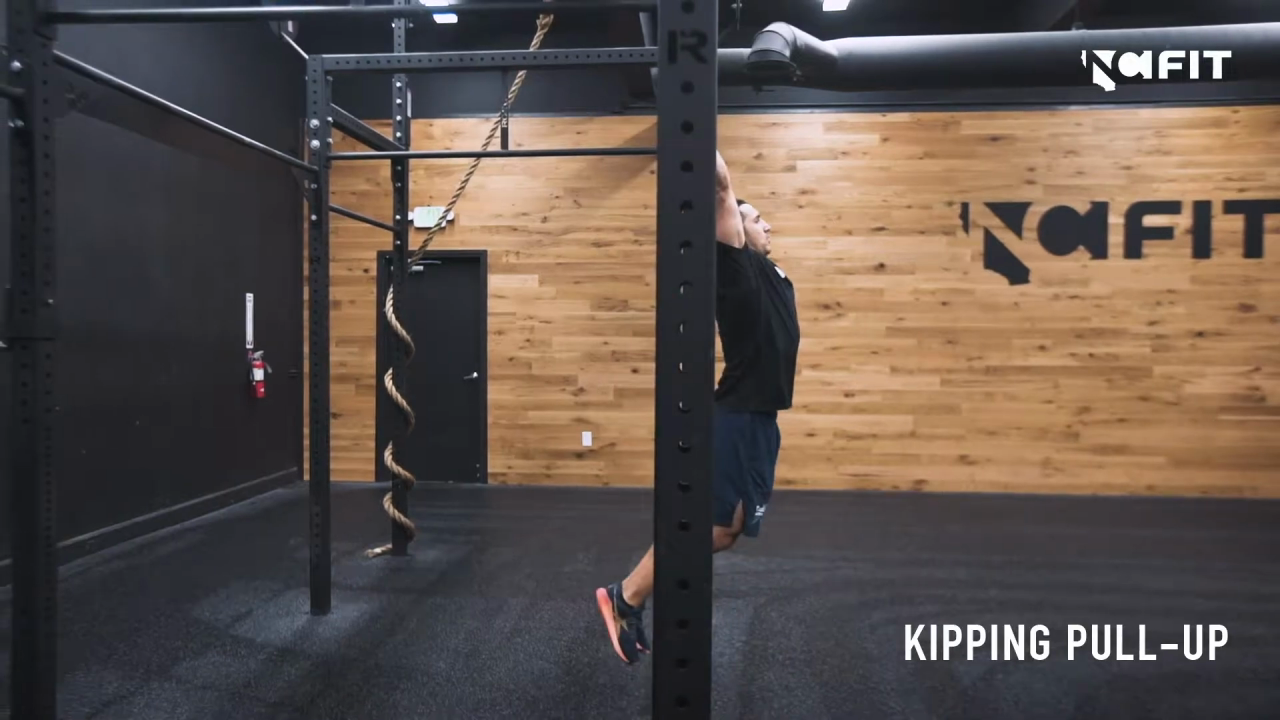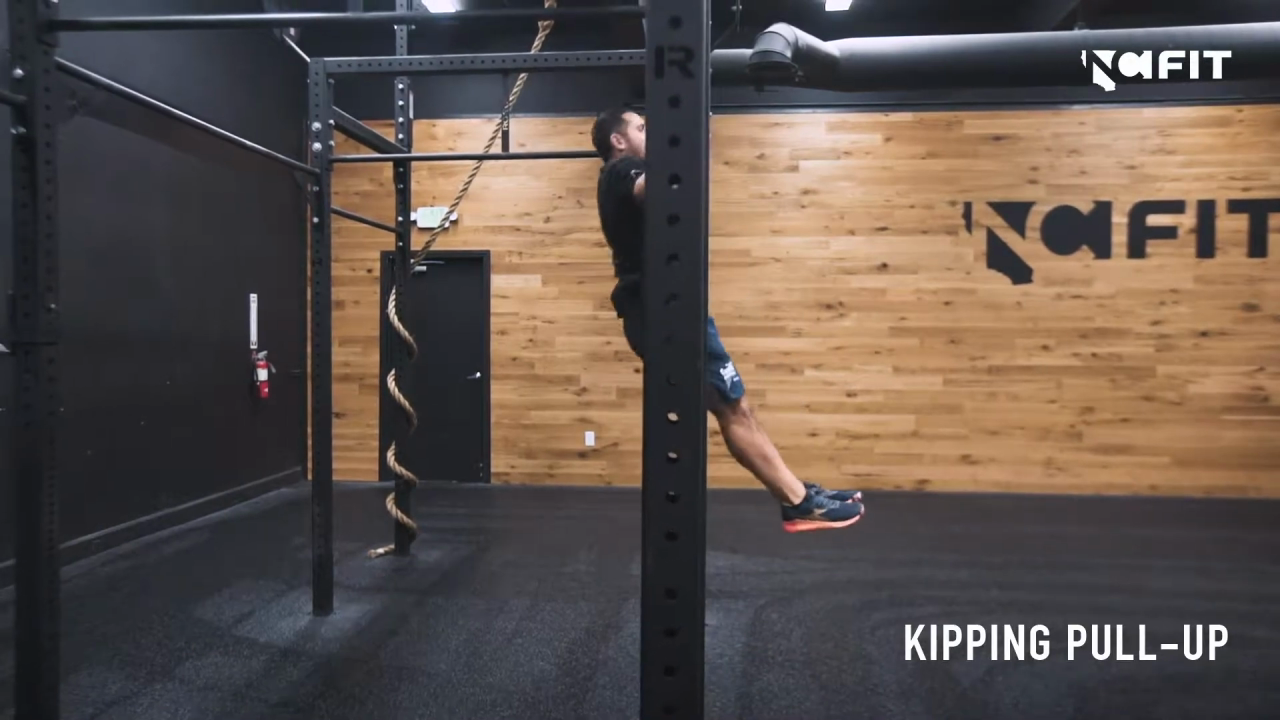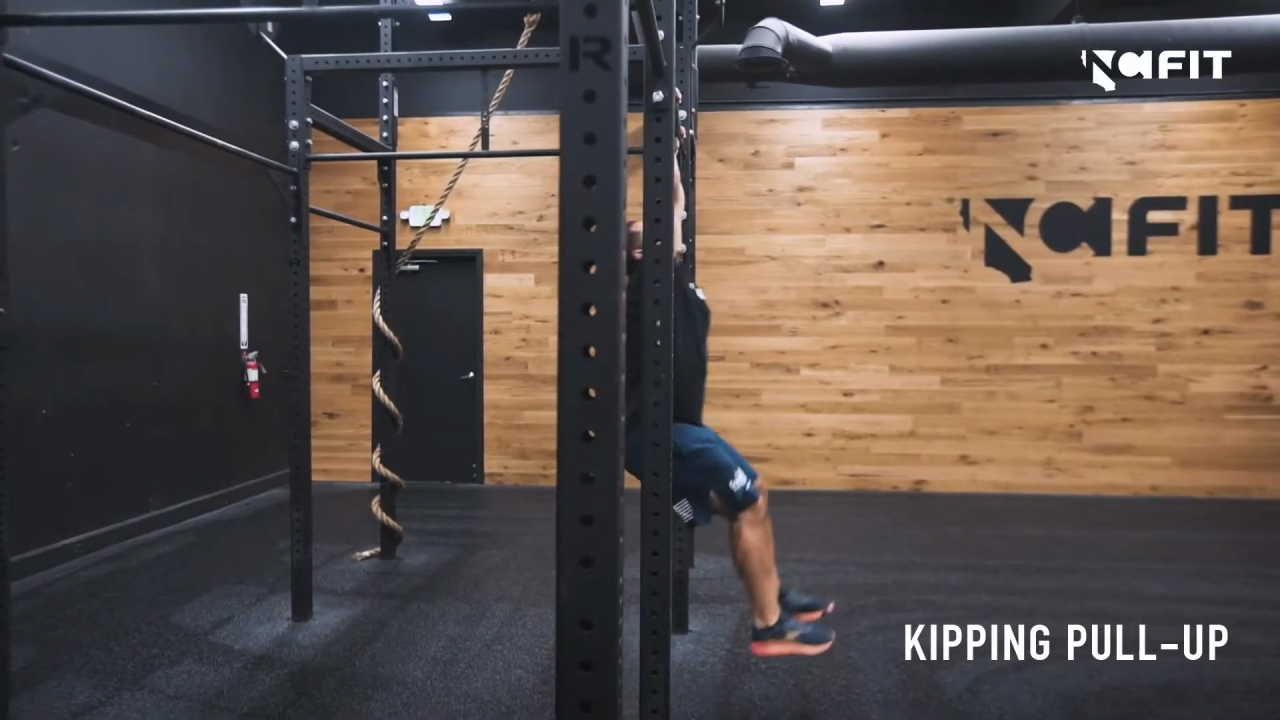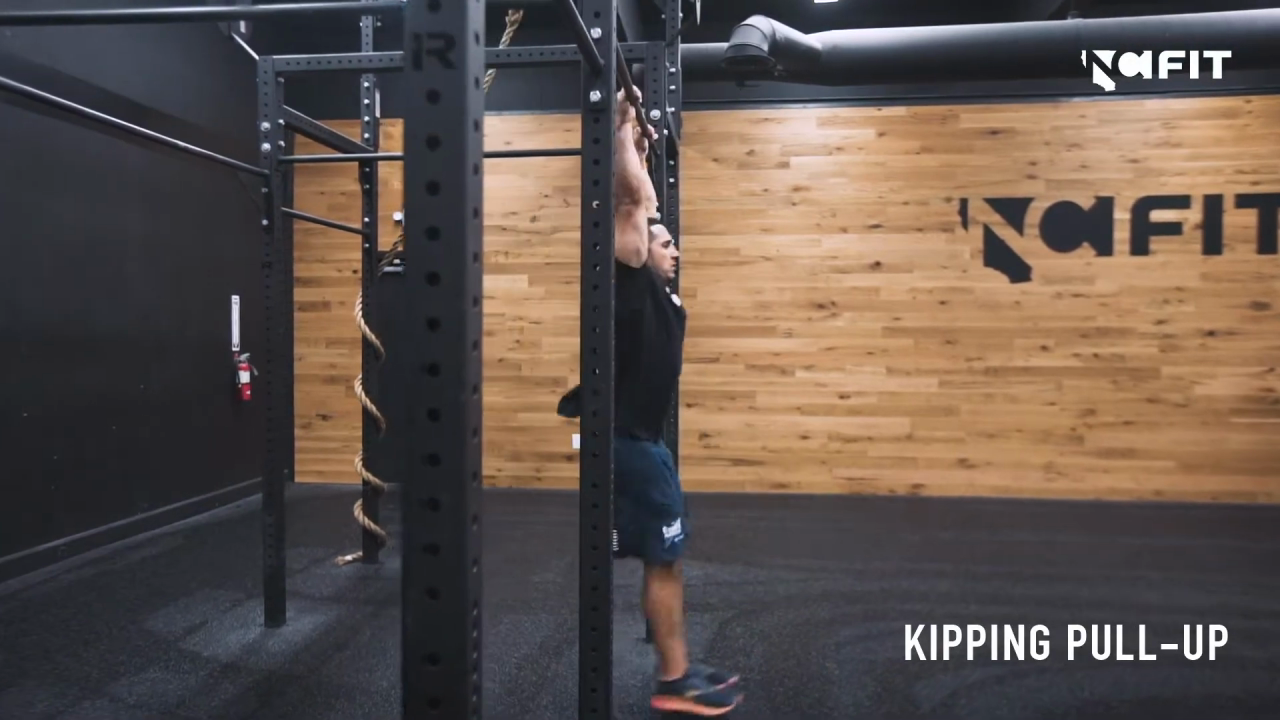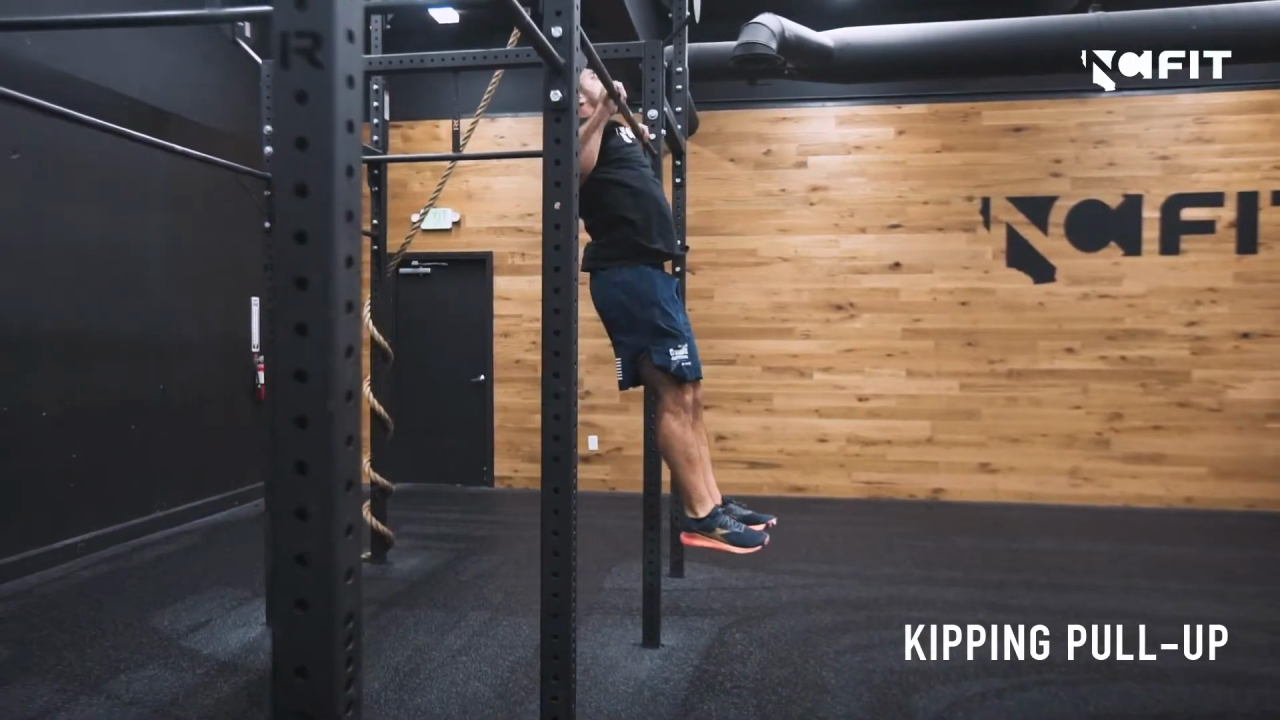
dt=1s
person 1, frame 1
left shoulder: (762, 271)
right shoulder: (736, 268)
left elbow: (722, 191)
right elbow: (721, 192)
left hip: (756, 413)
right hip: (741, 414)
left knee: (726, 527)
right knee: (715, 524)
left ankle: (632, 597)
right ankle: (626, 598)
person 1, frame 2
left shoulder: (629, 177)
right shoulder: (620, 175)
left knee: (733, 405)
right knee: (733, 406)
left ankle: (800, 494)
right ankle: (798, 502)
person 1, frame 3
left shoulder: (670, 279)
left elbow: (673, 209)
right elbow: (665, 209)
left hip: (671, 427)
left knee: (751, 501)
right knee: (750, 506)
left ankle: (777, 598)
right ankle: (770, 625)
person 1, frame 4
left shoulder: (655, 291)
right shoulder: (630, 288)
left elbow: (642, 204)
right elbow: (632, 204)
left wrist: (638, 147)
right wrist: (623, 126)
left hip: (639, 439)
right hip: (630, 444)
left knee: (667, 556)
right knee: (667, 558)
left ankle: (679, 668)
person 1, frame 5
left shoulder: (611, 131)
right shoulder: (589, 131)
right elbow: (577, 166)
left wrist: (639, 138)
right wrist: (605, 111)
left hip: (641, 273)
right hip: (631, 273)
left knee: (686, 395)
right knee: (678, 396)
left ankle: (714, 505)
right ankle: (703, 517)
